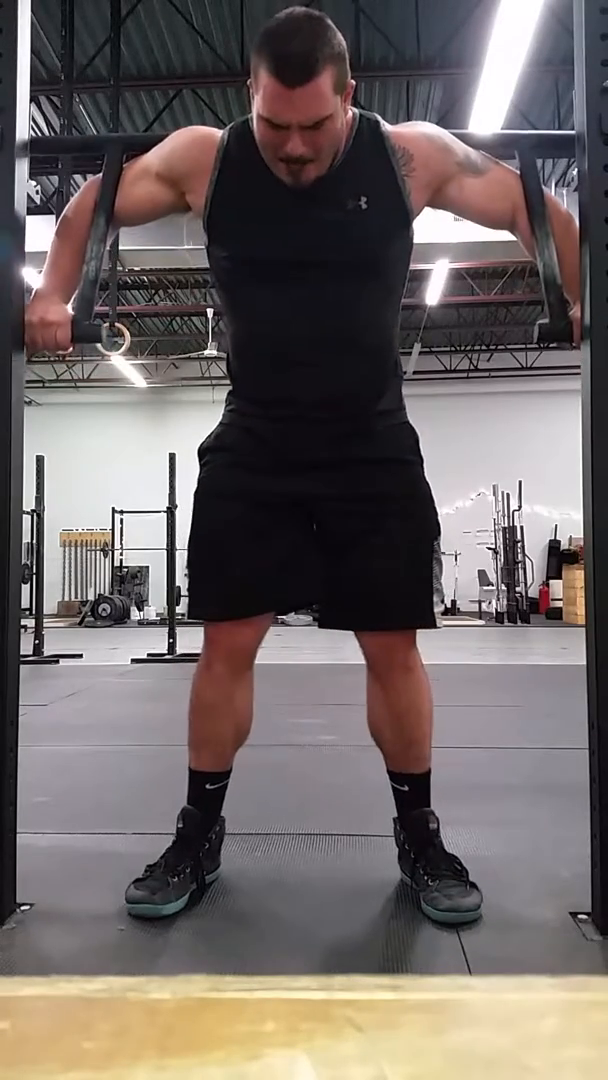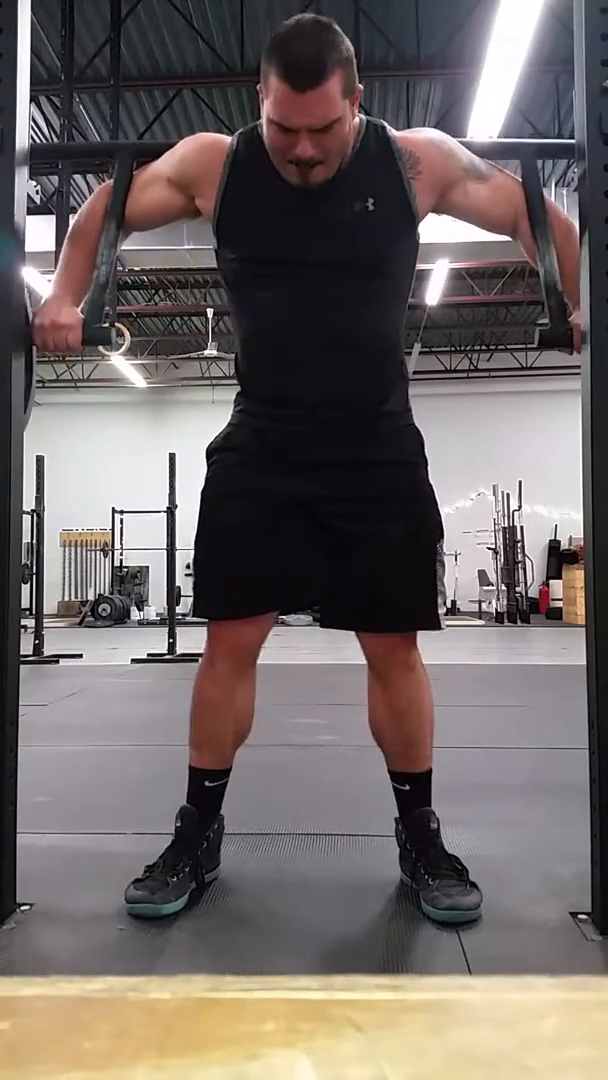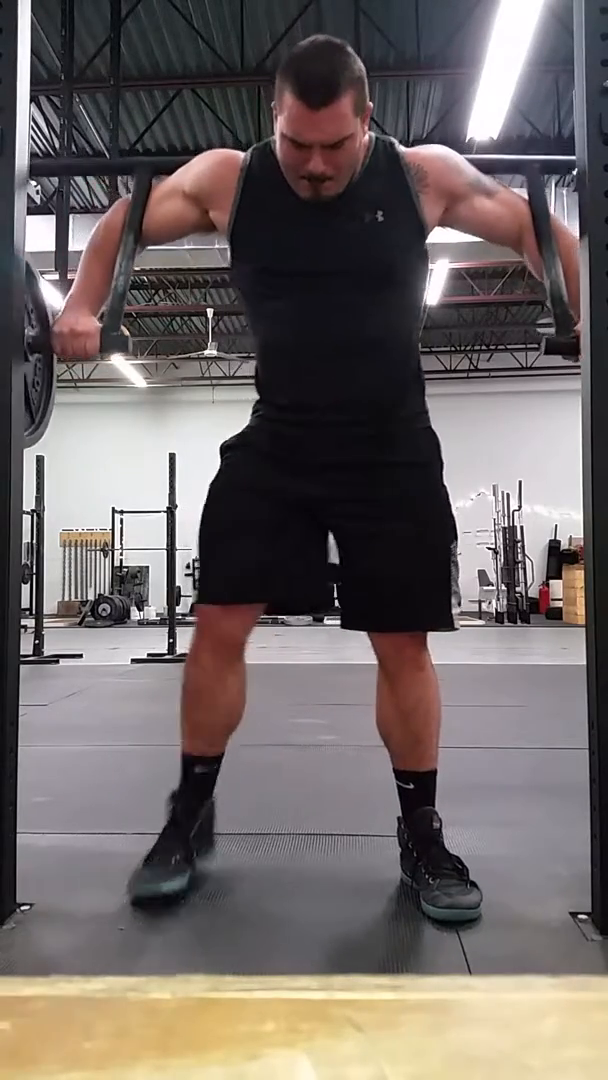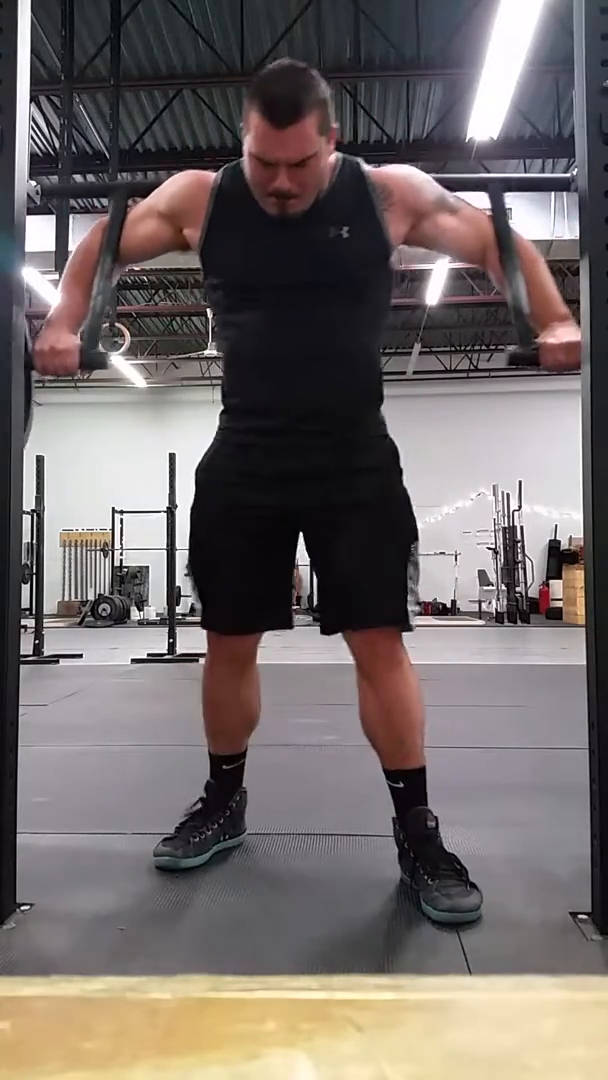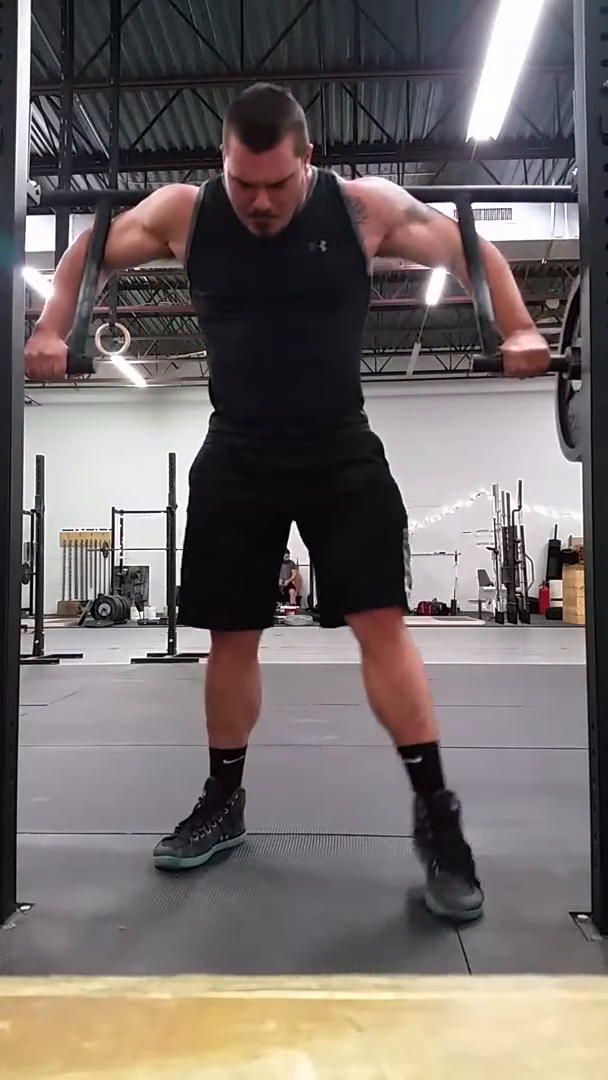
dt=0.3s
person 1, frame 1
left shoulder: (411, 155)
right shoulder: (202, 158)
left elbow: (534, 210)
right elbow: (91, 205)
left wrist: (579, 302)
right wrist: (53, 296)
left hip: (373, 450)
right hip: (251, 448)
left knee: (392, 647)
right knee: (228, 642)
left ankle: (419, 836)
right ankle: (199, 835)
person 1, frame 2
left shoulder: (417, 161)
right shoulder: (212, 164)
left elbow: (535, 216)
right elbow: (104, 209)
left wrist: (578, 305)
right wrist: (65, 299)
left hip: (378, 451)
right hip: (259, 448)
left knee: (394, 646)
right knee: (231, 640)
left ankle: (419, 836)
right ankle: (198, 834)
person 1, frame 3
left shoulder: (425, 175)
right shoulder: (227, 179)
left elbow: (535, 227)
right elbow: (123, 223)
left wrist: (584, 313)
right wrist: (82, 309)
left hip: (391, 453)
right hip: (272, 448)
left knee: (403, 645)
right knee: (217, 626)
left ankle: (421, 835)
right ankle: (190, 812)
person 1, frame 4
left shoulder: (390, 194)
right shoulder: (199, 198)
left elbow: (496, 241)
right elbow: (102, 243)
left wrist: (554, 323)
right wrist: (64, 325)
left hip: (354, 459)
right hip: (242, 458)
left knee: (378, 643)
right knee: (229, 645)
left ankle: (417, 833)
right ankle: (224, 800)
person 1, frame 5
left shoulder: (366, 205)
right shoulder: (182, 211)
left elbow: (469, 250)
right elbow: (88, 254)
left wrist: (517, 330)
right wrist: (53, 332)
left hip: (343, 455)
right hip: (237, 458)
left knee: (383, 624)
right knee: (230, 636)
left ankle: (436, 816)
right ankle: (224, 801)
